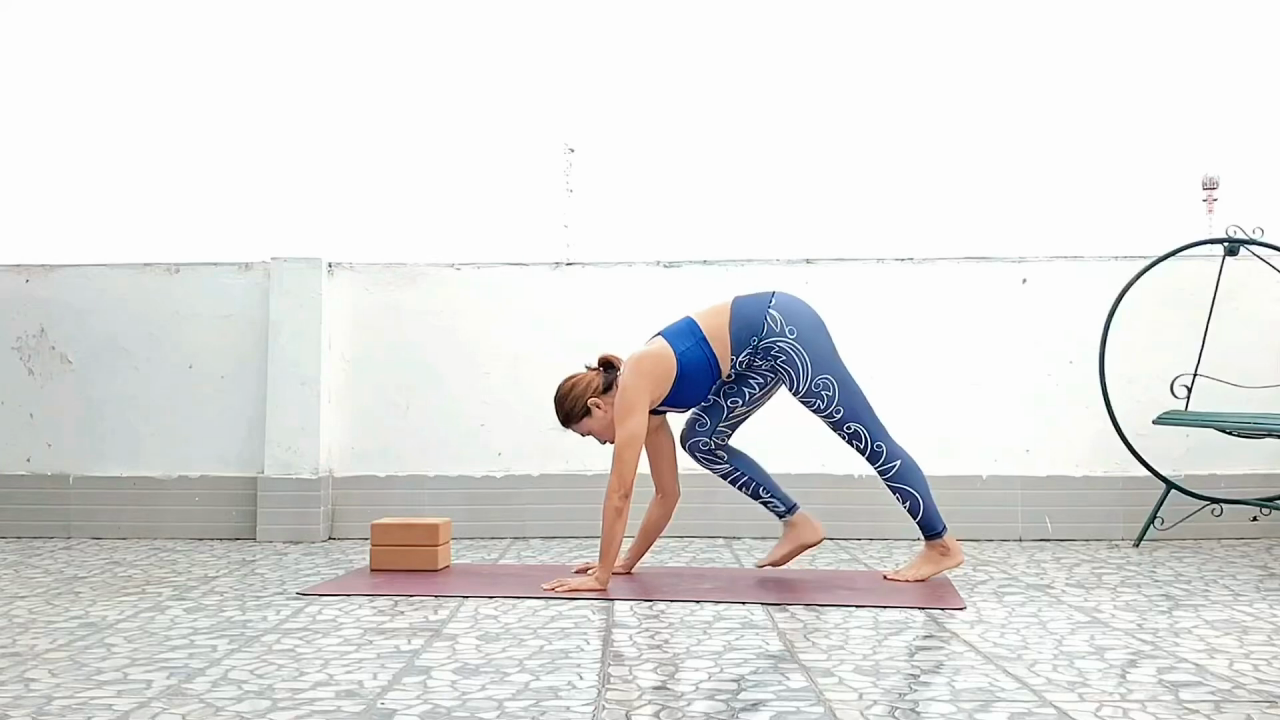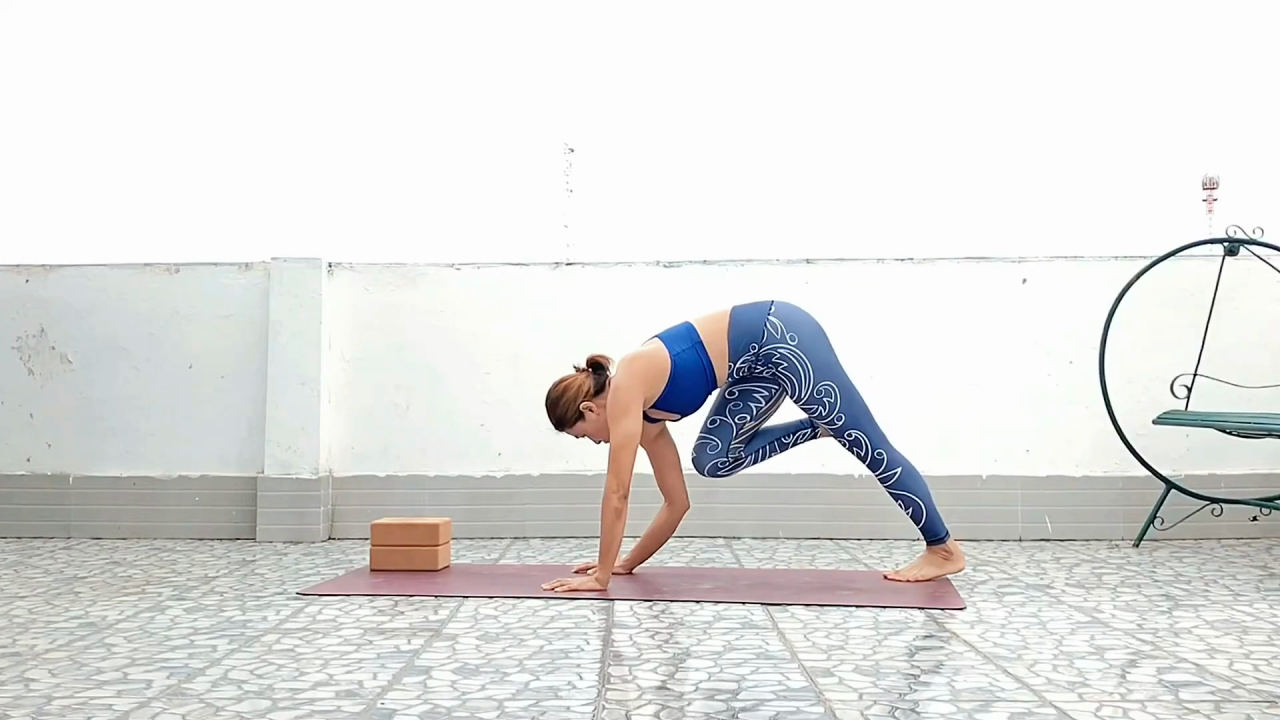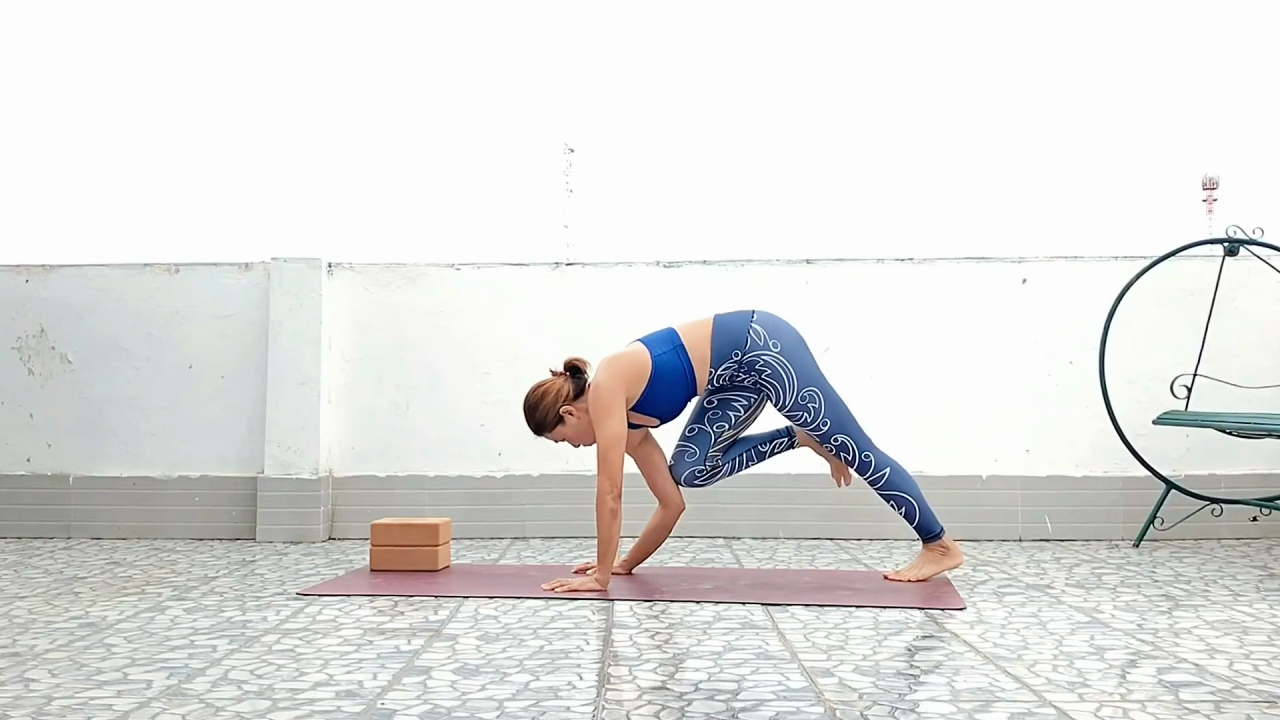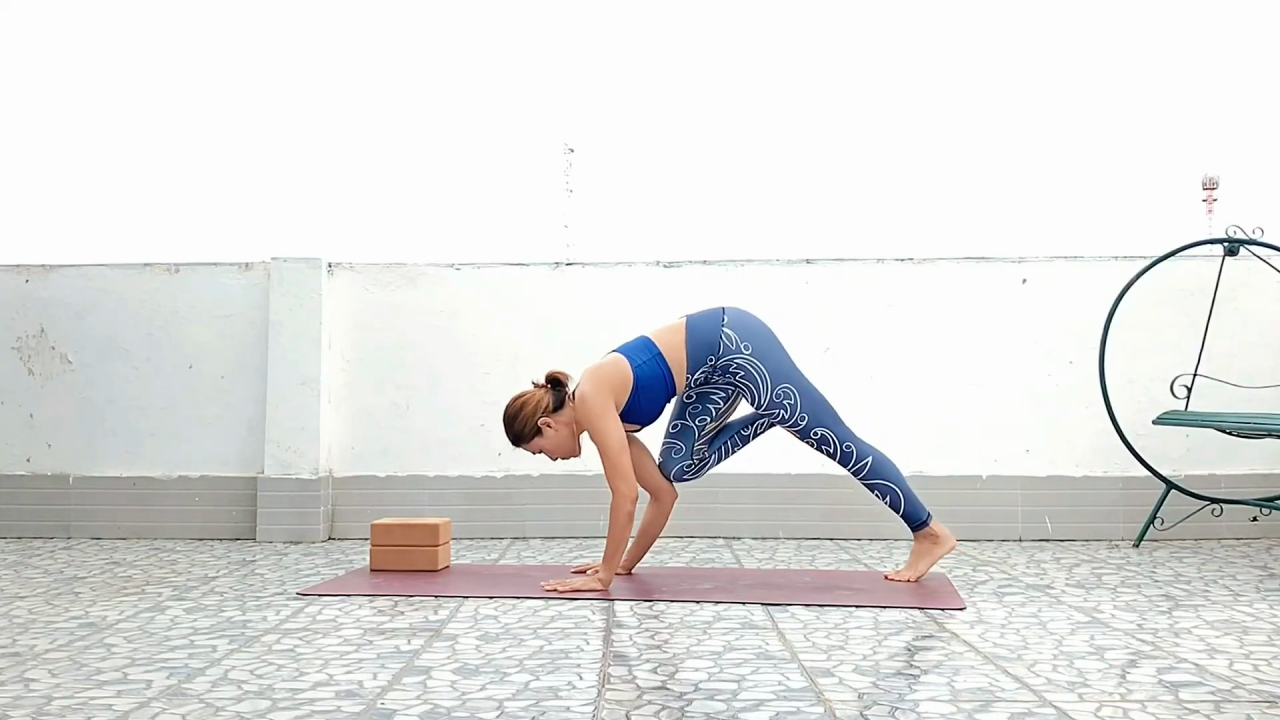
dt=0.4s
person 1, frame 1
left shoulder: (632, 389)
right shoulder: (646, 403)
left elbow: (620, 493)
right elbow: (667, 494)
left wrist: (601, 575)
right wrist: (626, 562)
left hip: (779, 328)
right hip: (763, 342)
left knee: (866, 437)
right knee: (701, 441)
left ankle: (941, 545)
right ankle: (796, 524)
person 1, frame 2
left shoulder: (625, 390)
right shoulder: (645, 414)
left elbow: (617, 494)
right elbow: (676, 502)
left wrist: (601, 575)
right wrist: (627, 563)
left hip: (778, 336)
right hip: (760, 355)
left knee: (867, 447)
right knee: (713, 459)
left ankle: (944, 548)
right ankle: (824, 426)
person 1, frame 3
left shoulder: (605, 389)
right shoulder: (627, 418)
left elbow: (610, 494)
right elbow: (672, 503)
left wrist: (601, 576)
right wrist: (625, 564)
left hip: (759, 344)
right hip: (739, 367)
left knee: (853, 449)
right knee: (691, 470)
left ankle: (939, 545)
right ankle: (800, 437)
person 1, frame 4
left shoulder: (591, 399)
right shoulder: (608, 417)
left elbow: (626, 495)
right elbow: (663, 492)
left wrist: (605, 574)
right wrist: (624, 564)
left hip: (731, 342)
right hip: (715, 363)
left knee: (835, 440)
right knee: (679, 465)
left ankle: (928, 533)
right ankle: (775, 413)
